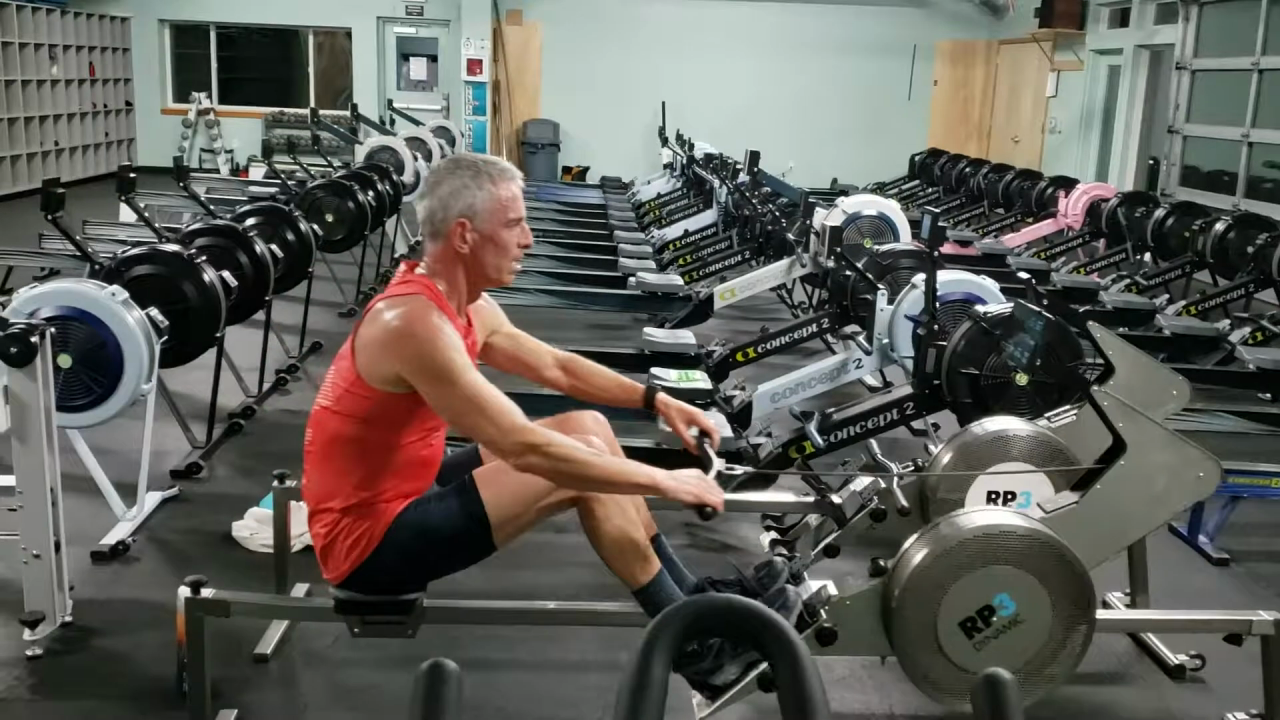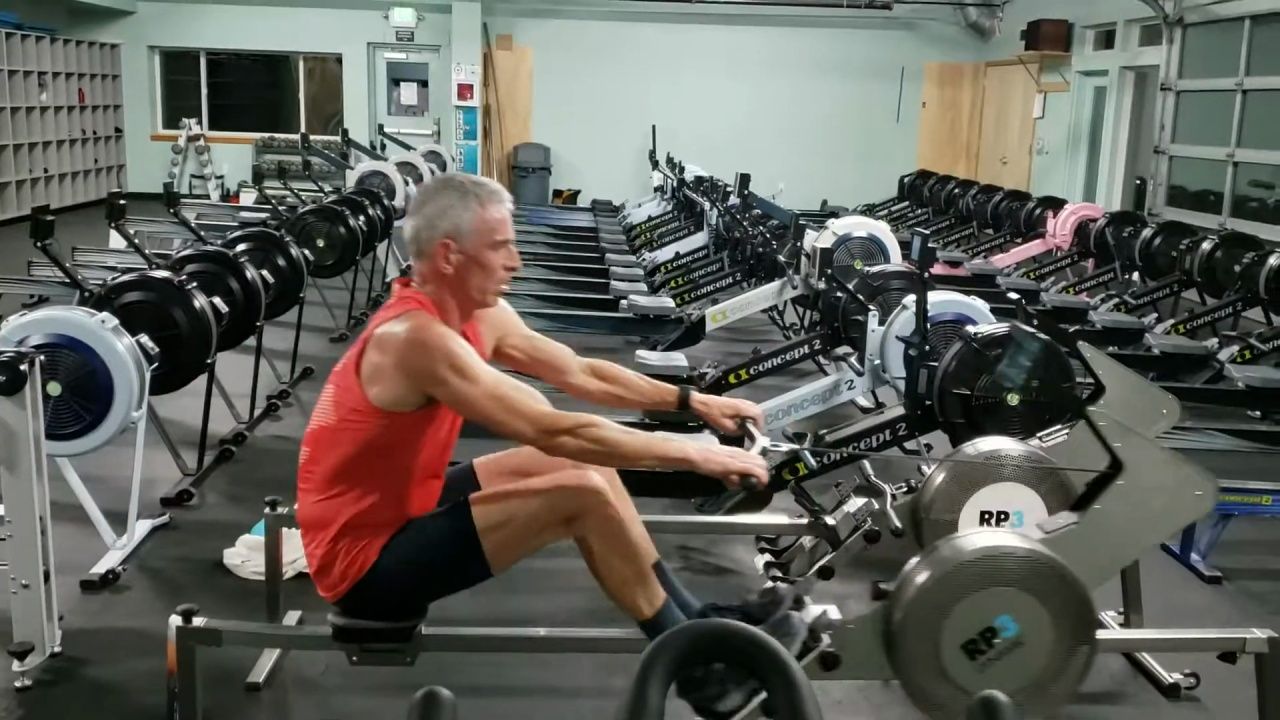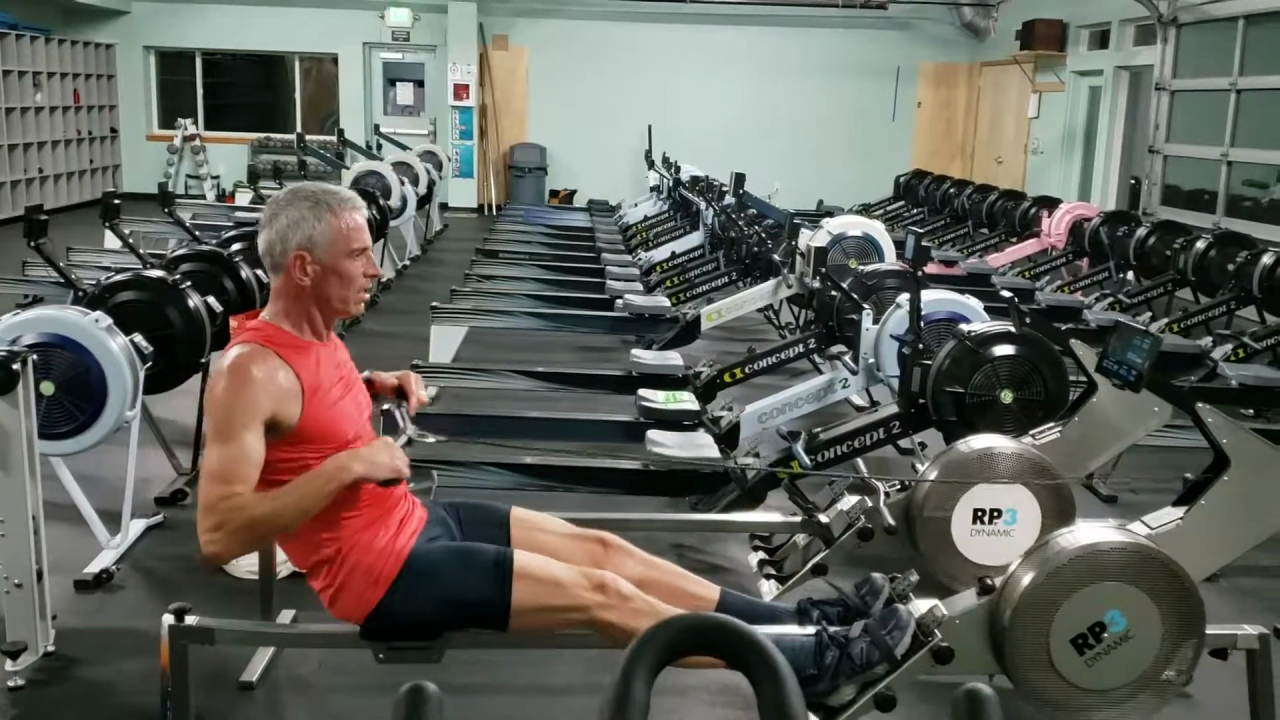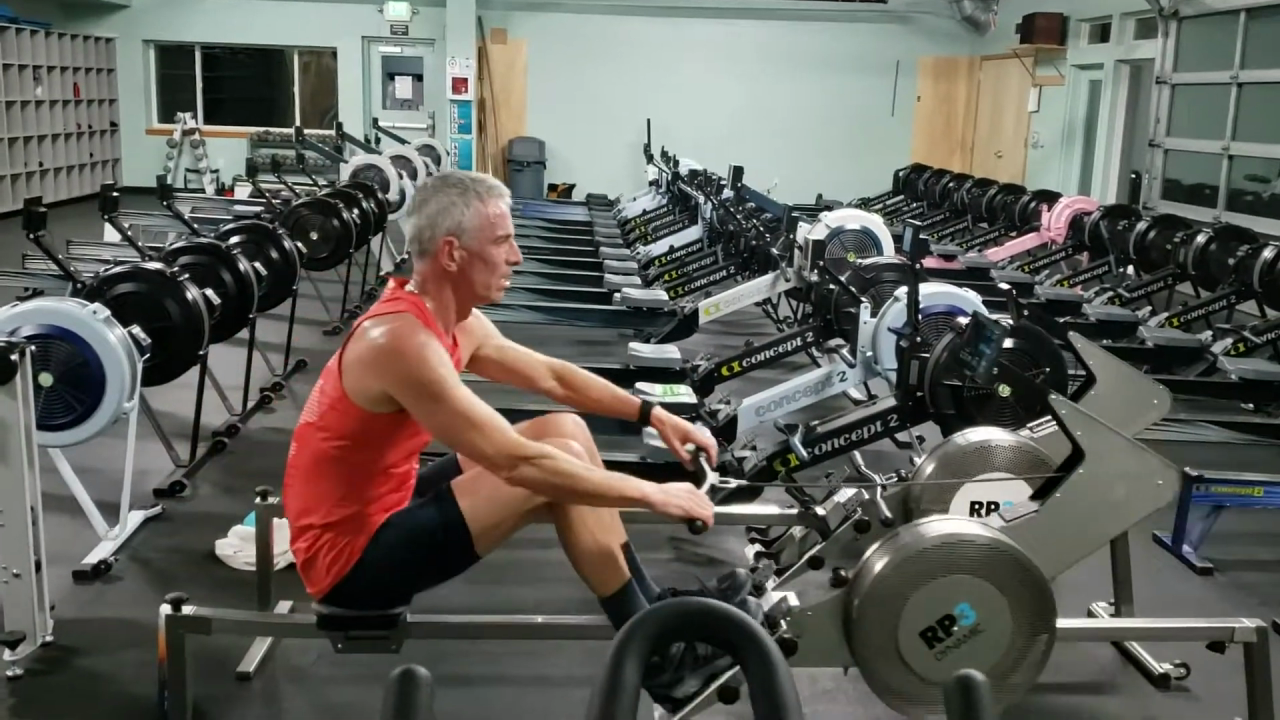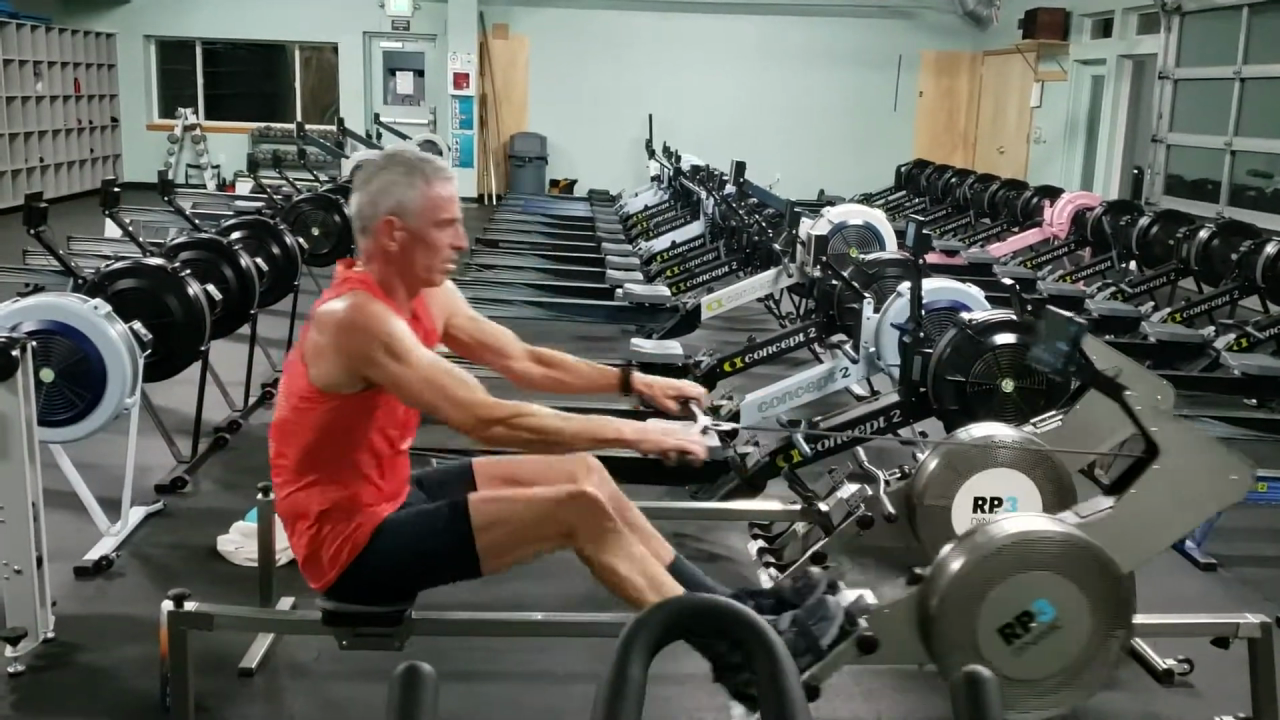
dt=1s
person 1, frame 1
left shoulder: (458, 301)
right shoulder: (414, 323)
left elbow: (556, 365)
right elbow: (528, 450)
left wrist: (656, 399)
right wrist: (662, 482)
left hip: (406, 492)
right hip: (367, 544)
left knee: (588, 429)
right knee: (578, 469)
left ankle: (691, 596)
right ankle: (696, 642)
person 1, frame 2
left shoulder: (475, 311)
right shoulder: (415, 339)
left elbow: (580, 371)
right elbow: (557, 431)
left wrist: (693, 400)
right wrist: (704, 457)
left hip: (403, 510)
right hip: (363, 560)
left knee: (579, 466)
right knee: (583, 495)
left ankle: (696, 621)
right ankle: (700, 670)
person 1, frame 3
left shoulder: (309, 331)
right shoulder: (249, 373)
right elbow: (218, 533)
left wrist: (373, 385)
right wrist: (353, 465)
left hip: (408, 523)
right hip: (378, 572)
left knee: (600, 550)
right knee: (598, 594)
left ankle: (802, 622)
right ankle: (818, 664)
person 1, frame 4
left shoulder: (450, 317)
right shoulder: (401, 340)
left elbow: (553, 376)
right elbow: (521, 464)
left wrist: (653, 415)
right wrist: (654, 495)
left hip: (384, 511)
right hip: (349, 558)
left knee: (564, 431)
right knee: (550, 469)
left ankle: (651, 607)
right ankle: (654, 653)
person 1, frame 5
left shoulder: (421, 289)
right shoulder: (357, 318)
left elbow: (519, 358)
right elbow: (490, 419)
left wrist: (633, 382)
right wrist: (636, 434)
left hip: (384, 501)
right hip: (349, 545)
left knee: (579, 476)
right knee: (579, 497)
left ankle: (745, 608)
right ankle: (737, 652)
